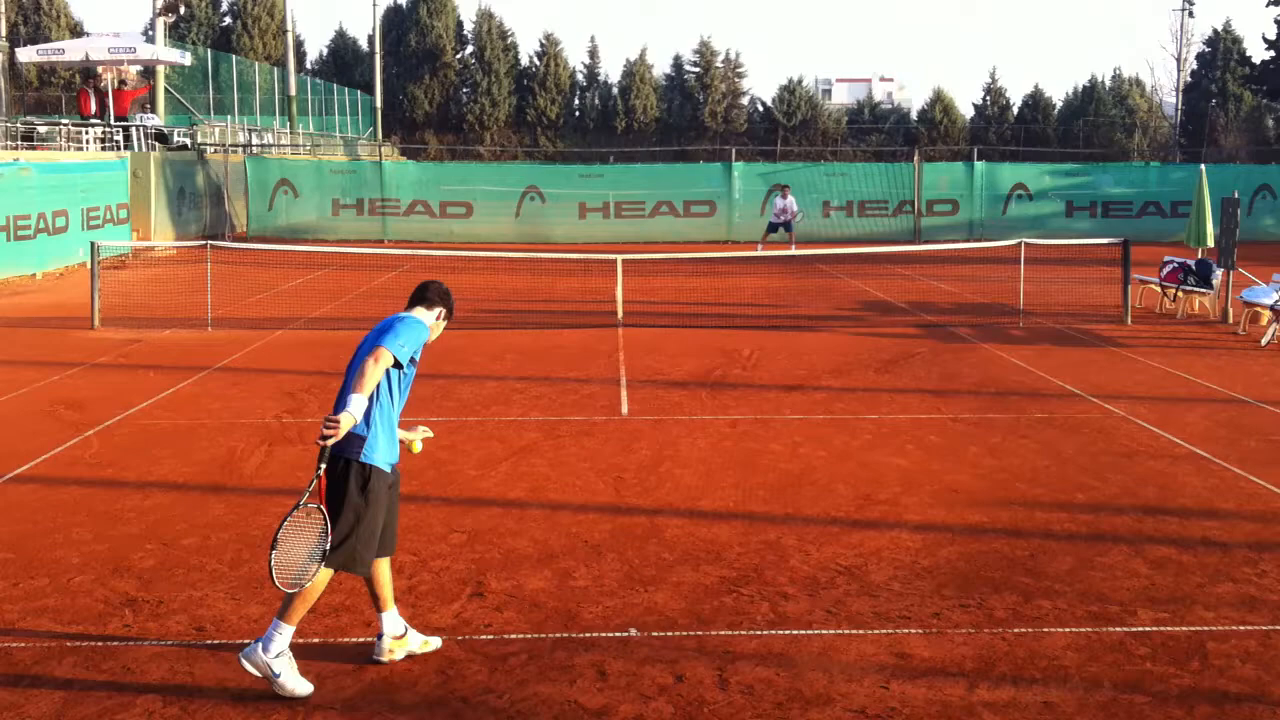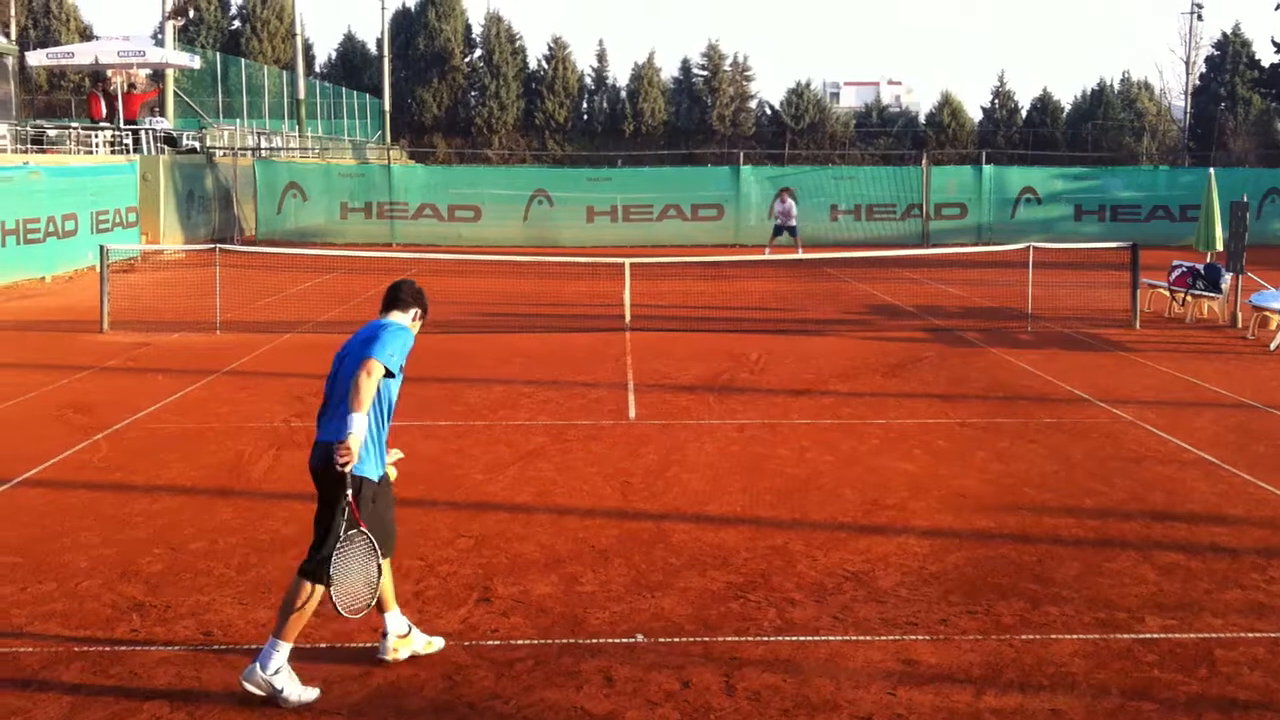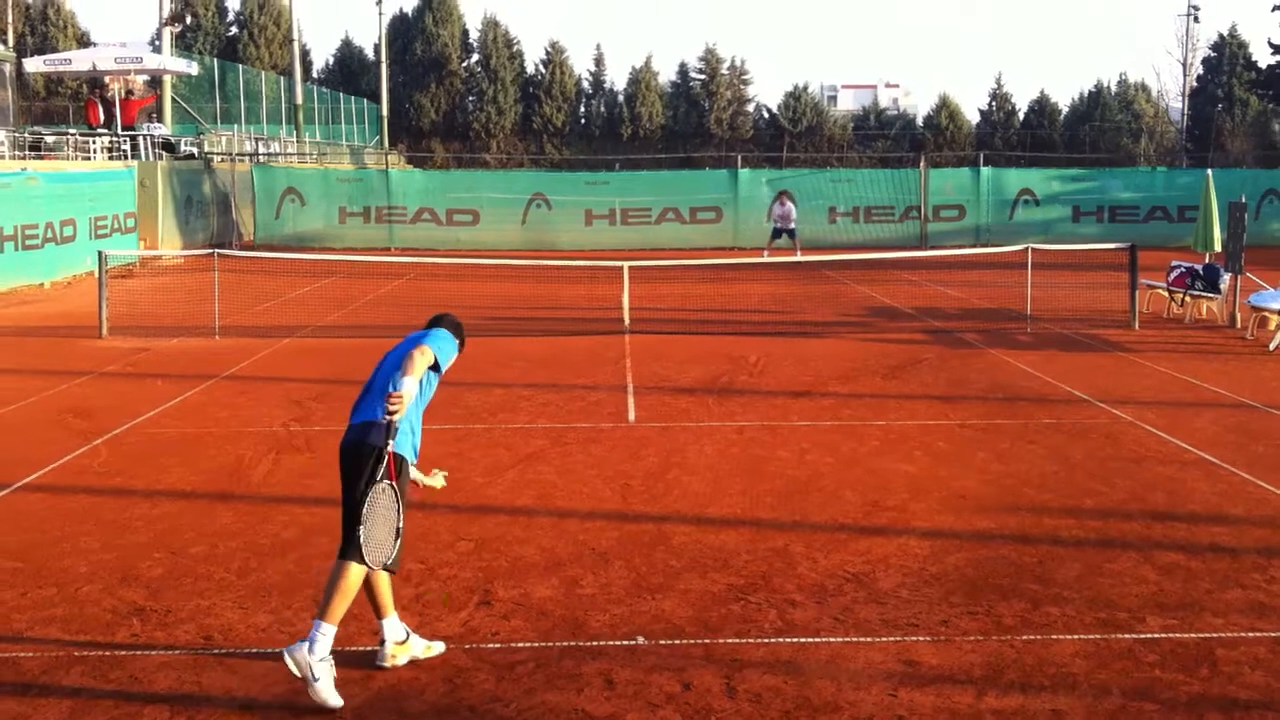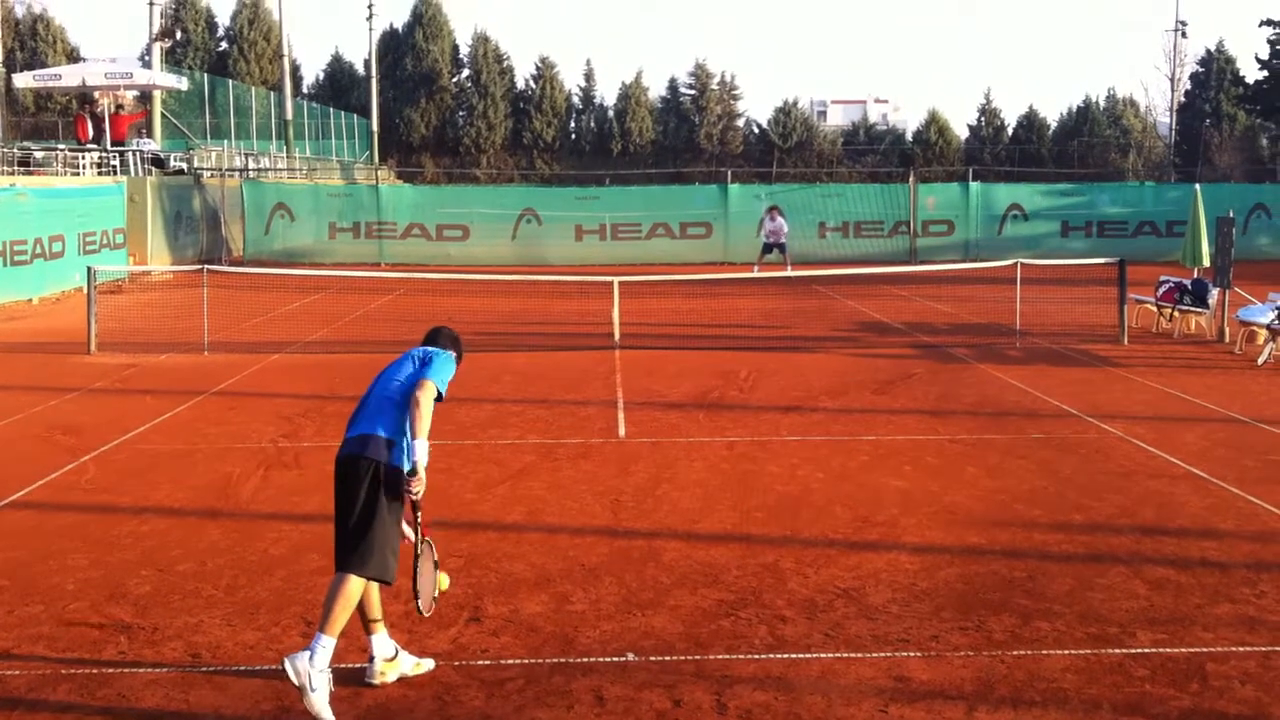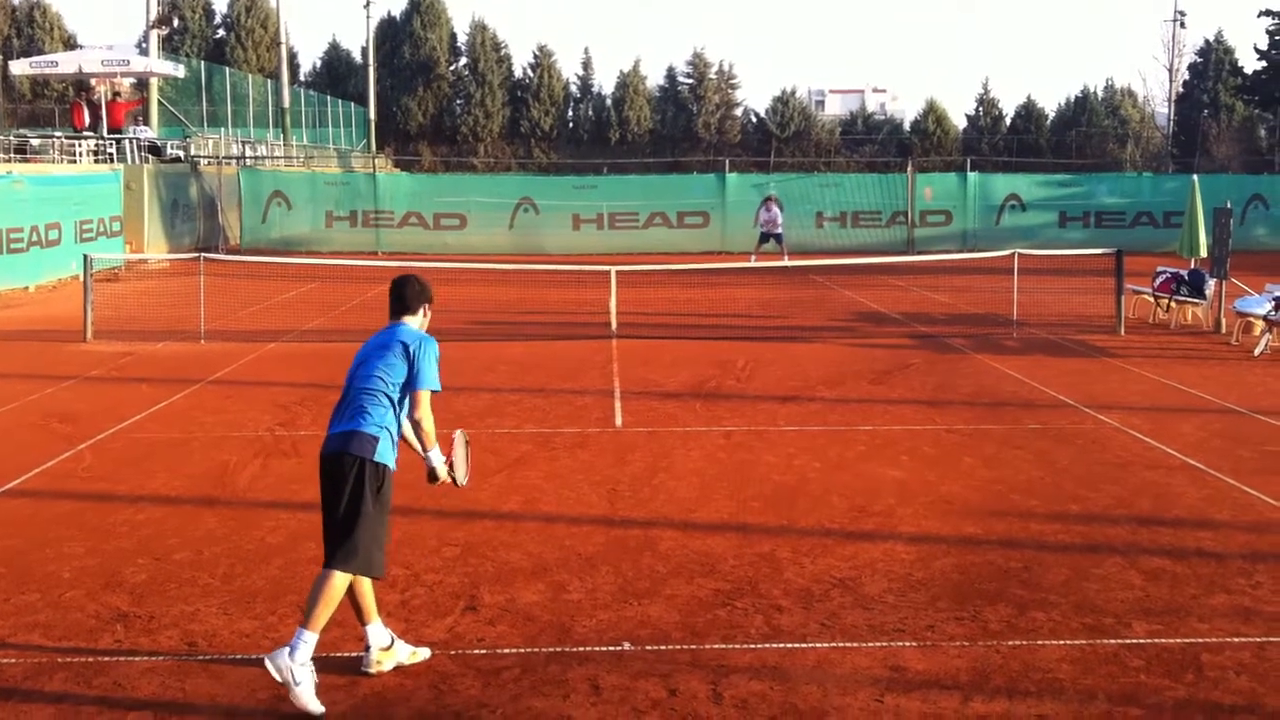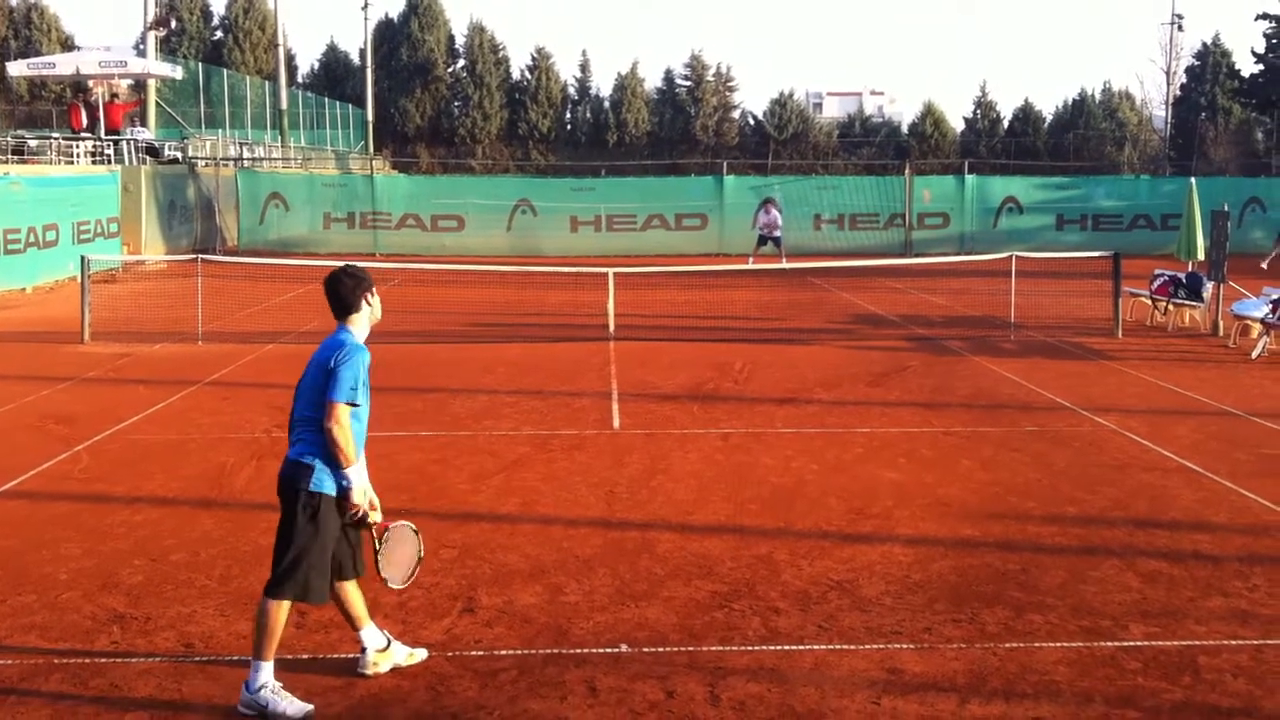
dt=0.5s
person 1, frame 1
left shoulder: (390, 328)
right shoulder: (412, 326)
right elbow: (375, 362)
left wrist: (402, 435)
right wrist: (351, 413)
left hip: (374, 455)
right hip: (363, 456)
left knee: (379, 543)
right knee: (333, 552)
left ankle: (393, 636)
right ankle: (271, 649)
person 1, frame 2
left shoulder: (359, 338)
right shoulder: (398, 333)
right elbow: (368, 374)
right wrist: (356, 436)
left hip: (346, 458)
right hip: (352, 464)
left knee: (378, 543)
right knee: (324, 566)
left ankle: (397, 635)
right ankle: (268, 667)
person 1, frame 3
left shoulder: (403, 347)
right shoulder: (443, 338)
right elbow: (418, 356)
left wrist: (417, 474)
right wrist: (408, 390)
left hip: (360, 442)
right hip: (381, 445)
right knee: (361, 549)
left ankle: (395, 640)
right ankle: (315, 649)
person 1, frame 4
left shoulder: (400, 364)
right shoulder: (440, 358)
right elbow: (421, 397)
left wrist: (399, 515)
right wrist: (419, 460)
left hip: (351, 454)
right hip: (379, 457)
left knee: (362, 560)
right knee: (359, 563)
left ankle: (384, 656)
right ankle: (314, 661)
person 1, frame 5
left shoulder: (373, 344)
right shoulder: (421, 343)
right elbow: (419, 413)
left wrist: (421, 453)
right wrist: (437, 461)
left hip: (338, 450)
right hip: (367, 455)
left knee: (354, 555)
right knee: (347, 559)
left ankle: (381, 645)
right ankle: (296, 657)
person 1, frame 6
left shoulder: (337, 347)
right shoulder: (352, 351)
right elbow: (335, 424)
left wrist: (364, 487)
right wrist: (356, 482)
left hip: (324, 480)
right hip: (315, 481)
left knee: (341, 568)
right knee: (288, 582)
left ankle: (376, 648)
